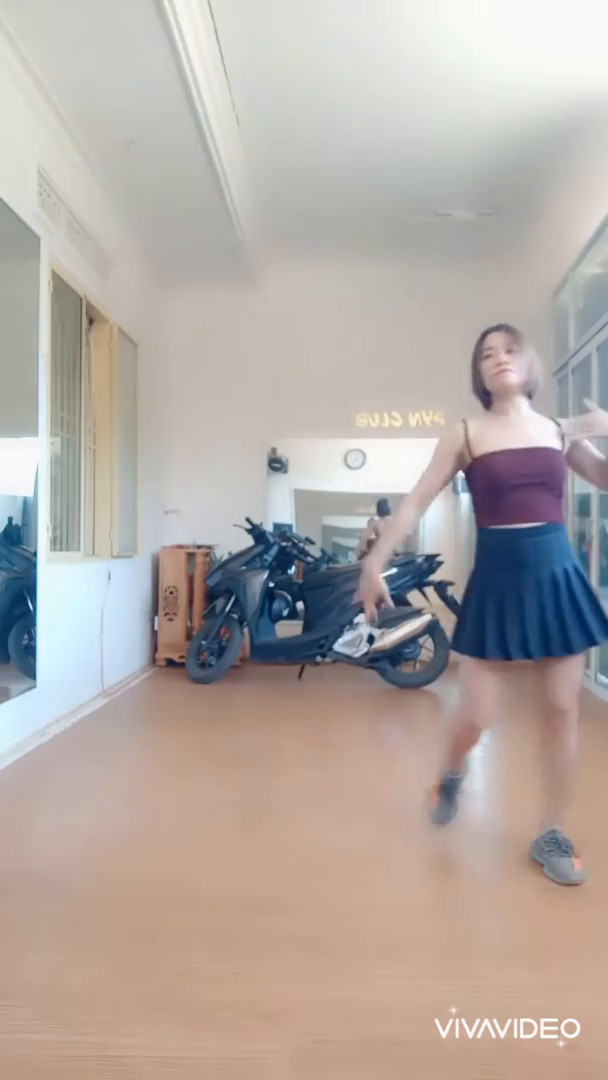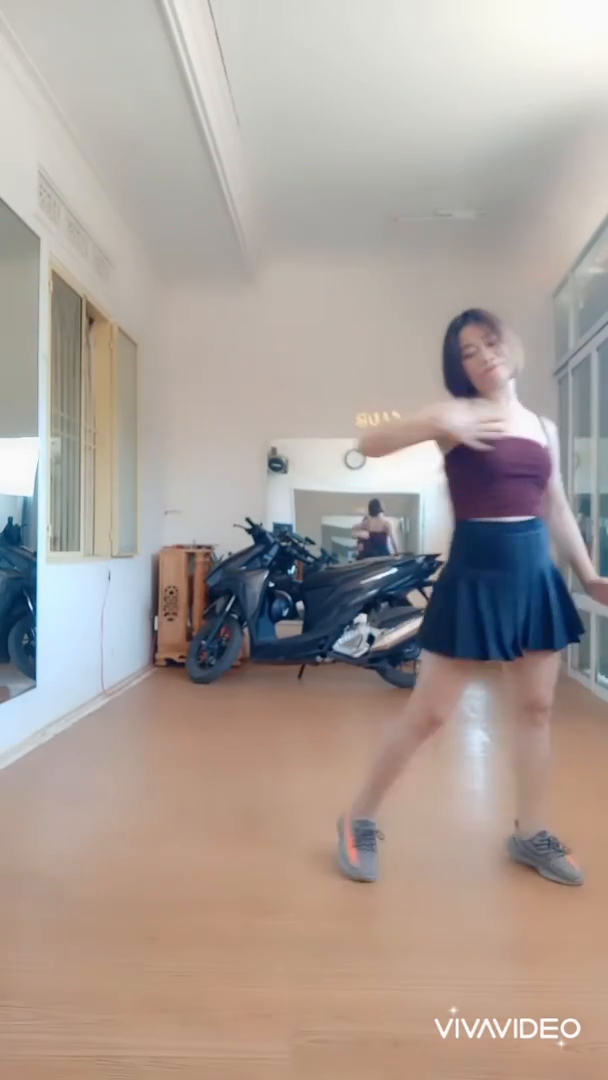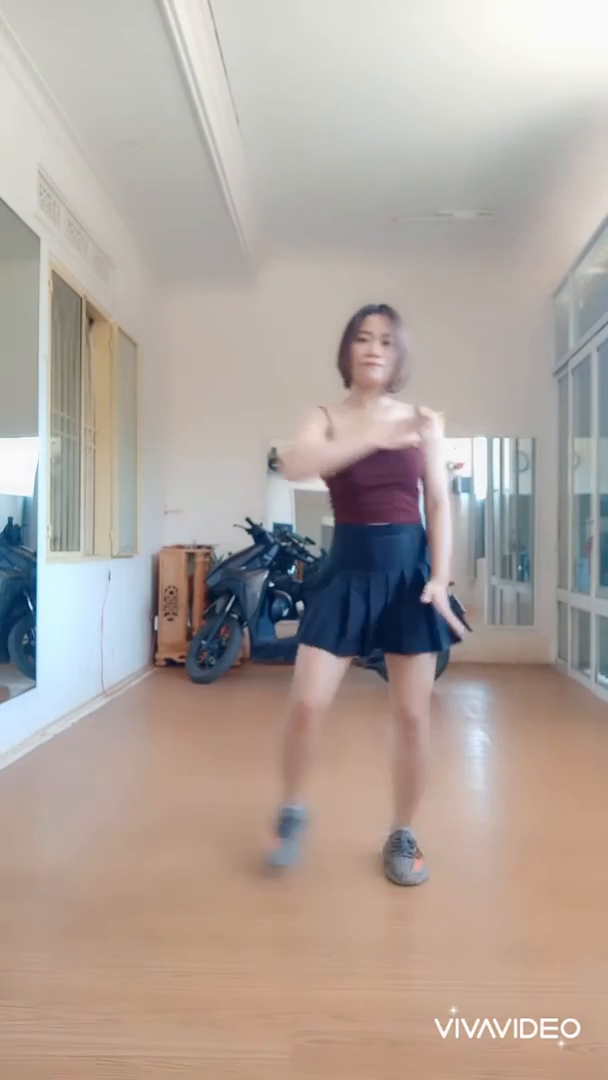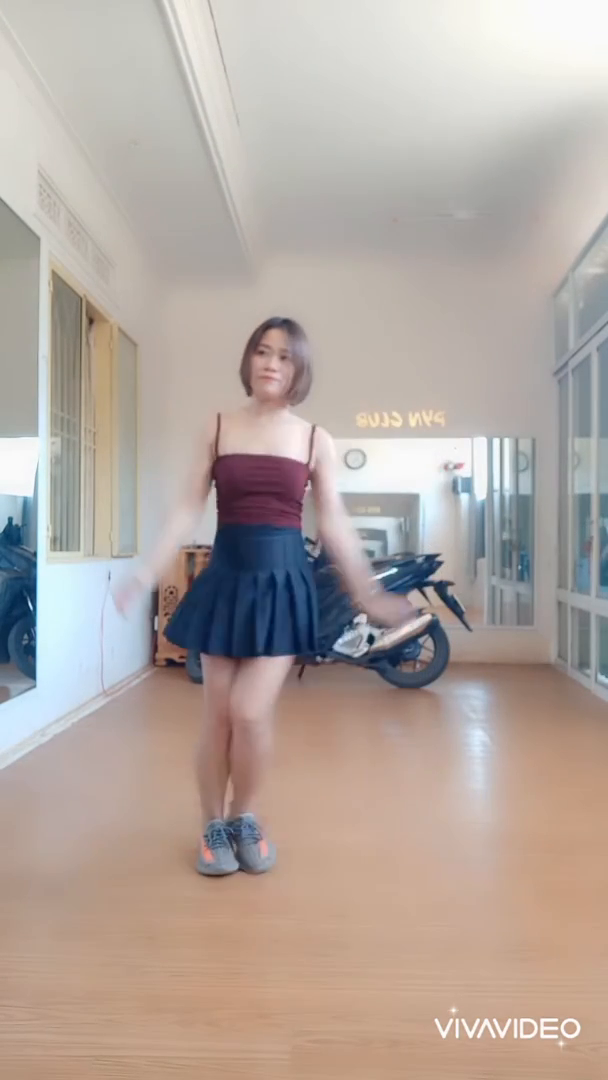
dt=0.7s
person 1, frame 1
left shoulder: (562, 432)
right shoulder: (465, 435)
right elbow: (416, 502)
right wrist: (376, 562)
left hip: (558, 576)
right hip: (497, 580)
left knee: (561, 712)
right knee: (476, 715)
left ankle: (552, 835)
right ankle: (449, 776)
person 1, frame 2
left shoulder: (543, 427)
right shoulder: (456, 411)
left elbow: (557, 509)
right elbow: (372, 445)
right wrist: (439, 426)
left hip: (537, 576)
right hip: (475, 576)
left knee: (535, 710)
right knee: (428, 714)
left ankle: (530, 834)
right ankle: (359, 821)
person 1, frame 3
left shoulder: (426, 421)
right shoulder: (327, 419)
left elbow: (438, 505)
right elbow: (298, 465)
left wrist: (438, 577)
right wrist: (376, 435)
left hip: (409, 573)
right hip: (348, 575)
left knee: (412, 716)
right knee: (306, 705)
left ankle: (402, 835)
right ankle: (292, 812)
person 1, frame 4
left shoulder: (314, 439)
right shoulder: (219, 427)
left elbow: (334, 524)
right elbow: (190, 506)
left wrist: (365, 590)
right wrist: (150, 568)
left hip: (283, 580)
right hip: (227, 577)
left knee: (252, 713)
right knee: (219, 715)
left ankle: (246, 817)
right ankle: (215, 825)
